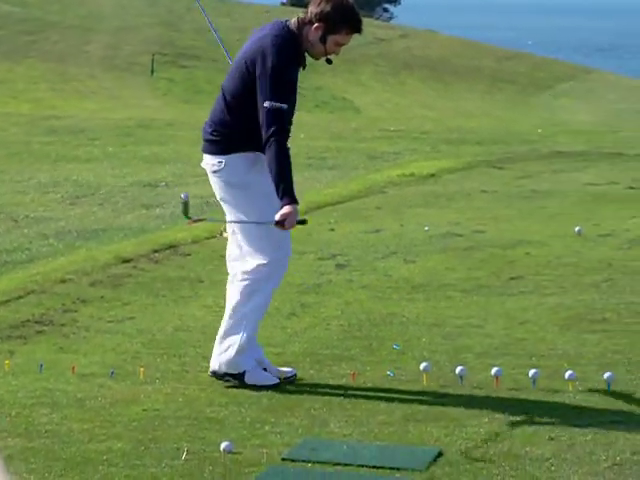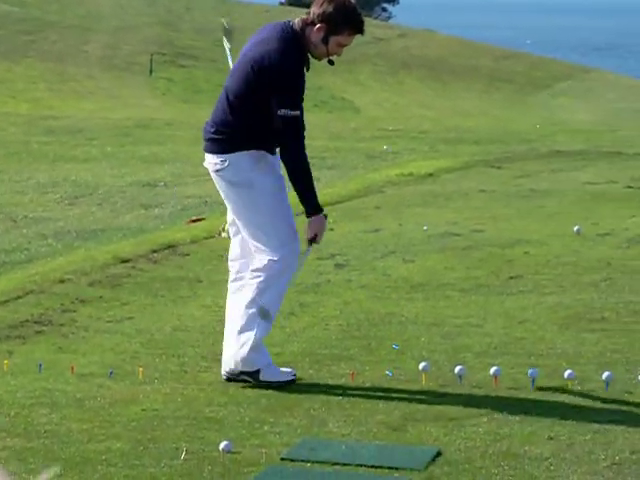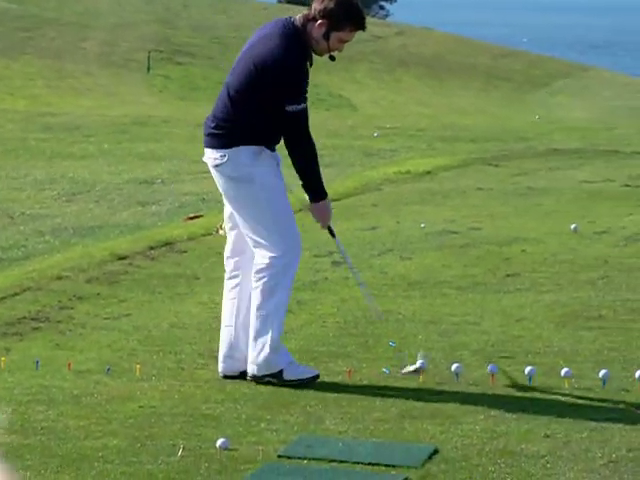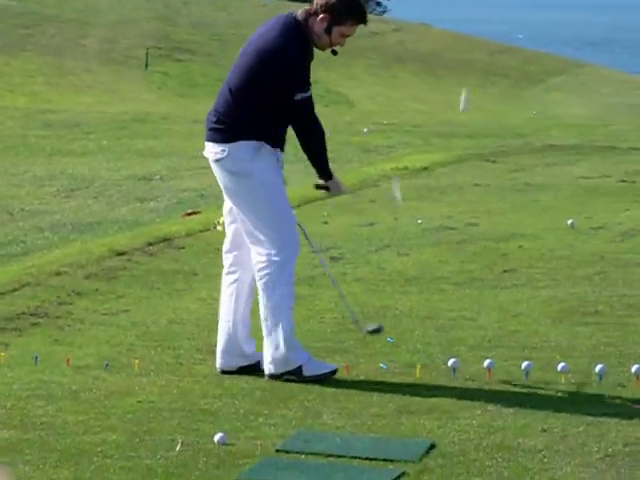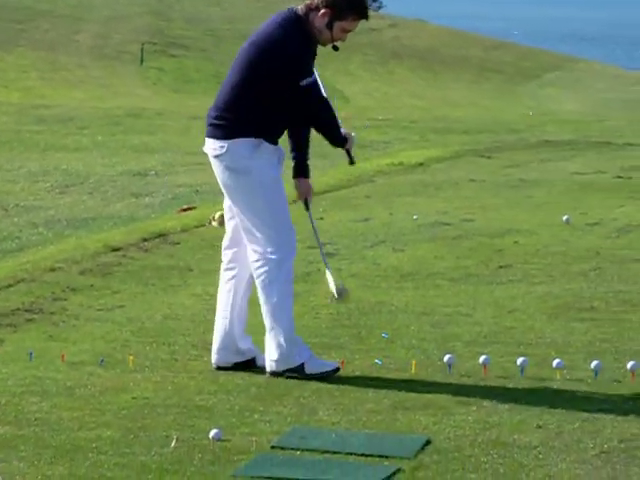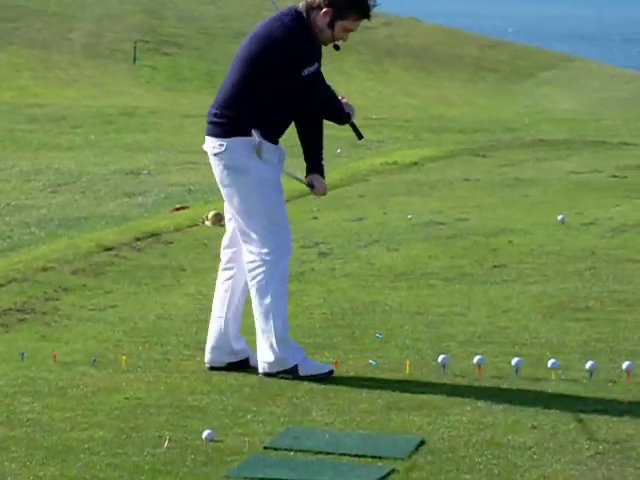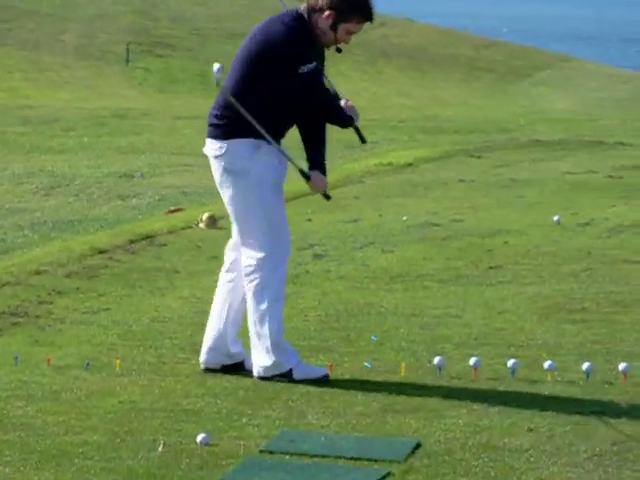
dt=0.1s
person 1, frame 1
left shoulder: (281, 35)
right shoulder: (278, 56)
right elbow: (274, 131)
right wrist: (287, 199)
left hip: (243, 154)
right hip: (236, 158)
left knee: (250, 256)
right knee: (269, 256)
left ankle: (245, 356)
right ankle: (229, 357)
person 1, frame 2
left shoulder: (282, 35)
right shoulder: (283, 57)
right elbow: (293, 140)
right wrist: (313, 210)
left hip: (245, 152)
right hip: (239, 157)
left knee: (250, 256)
right knee: (280, 252)
left ankle: (242, 354)
right ankle: (245, 355)
person 1, frame 3
left shoulder: (284, 34)
right shoulder: (287, 55)
right elbow: (297, 132)
right wrist: (317, 197)
left hip: (241, 150)
right hip: (240, 154)
left knee: (244, 253)
right knee: (281, 248)
left ankle: (236, 356)
right ankle: (266, 359)
person 1, frame 4
left shoulder: (288, 31)
right shoulder: (288, 49)
right elbow: (304, 120)
right wrist: (326, 176)
left hip: (243, 145)
right hip: (241, 148)
left knee: (243, 250)
right knee: (278, 246)
left ankle: (234, 352)
right ankle: (282, 356)
person 1, frame 5
left shoulder: (297, 36)
right shoulder: (287, 39)
left elbow: (300, 106)
right elbow: (313, 104)
left wrist: (302, 170)
right wrist: (341, 138)
left hip: (251, 144)
right hip: (240, 145)
left knee: (243, 246)
right knee: (274, 245)
left ankle: (230, 348)
right ankle: (283, 353)
person 1, frame 6
left shoulder: (302, 35)
right shoulder: (287, 35)
left elbow: (307, 105)
right elbow: (319, 97)
left wrist: (315, 168)
right wrist: (345, 113)
left hip: (250, 143)
right hip: (240, 144)
left knee: (242, 247)
right knee: (270, 246)
left ankle: (223, 348)
right ankle: (277, 355)
person 1, frame 7
left shoulder: (311, 44)
right shoulder: (286, 35)
left elbow: (312, 110)
right elbow: (321, 101)
left wrist: (317, 168)
right wrist: (346, 114)
left hip: (262, 147)
right hip: (239, 146)
left knee: (247, 249)
right knee: (267, 250)
left ankle: (220, 351)
right ankle: (271, 358)
